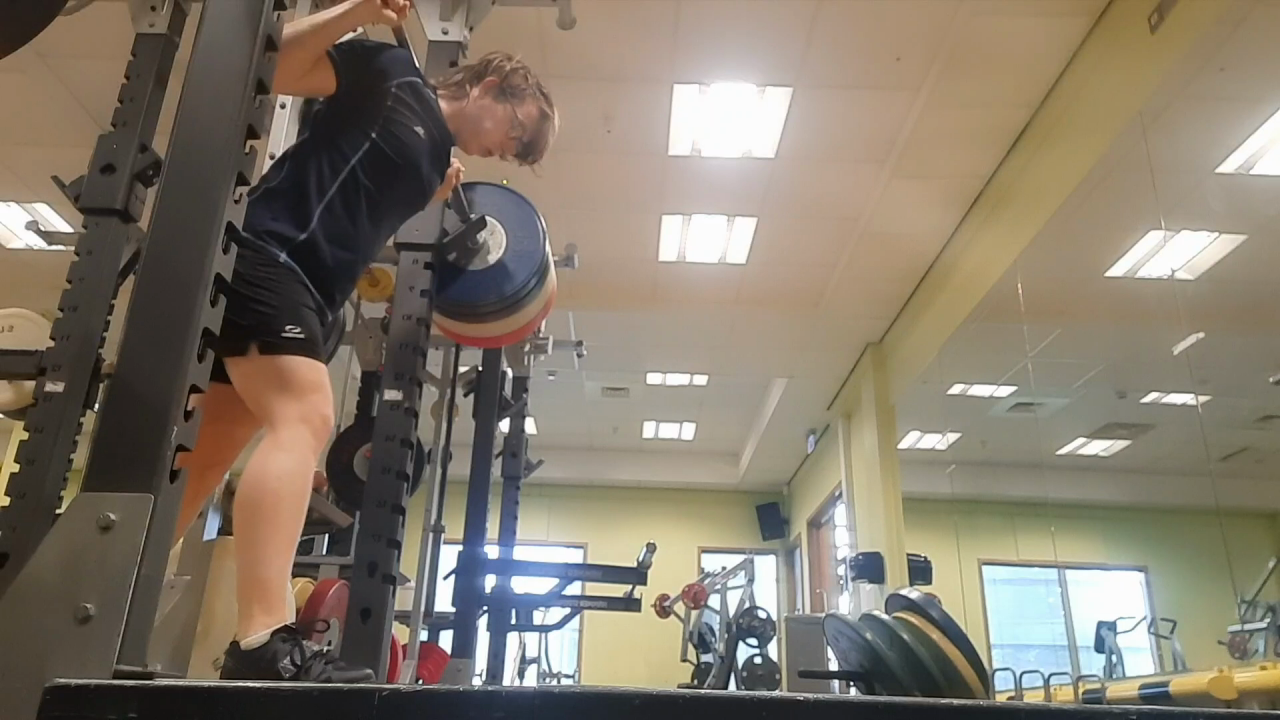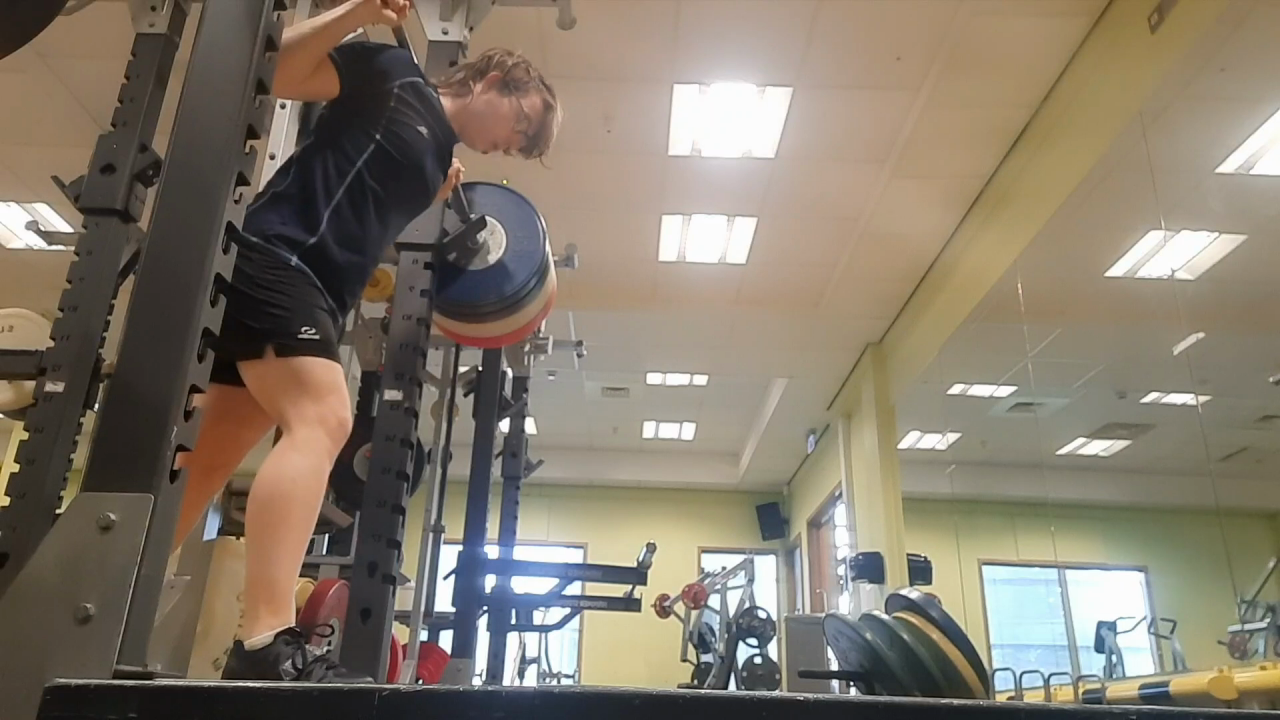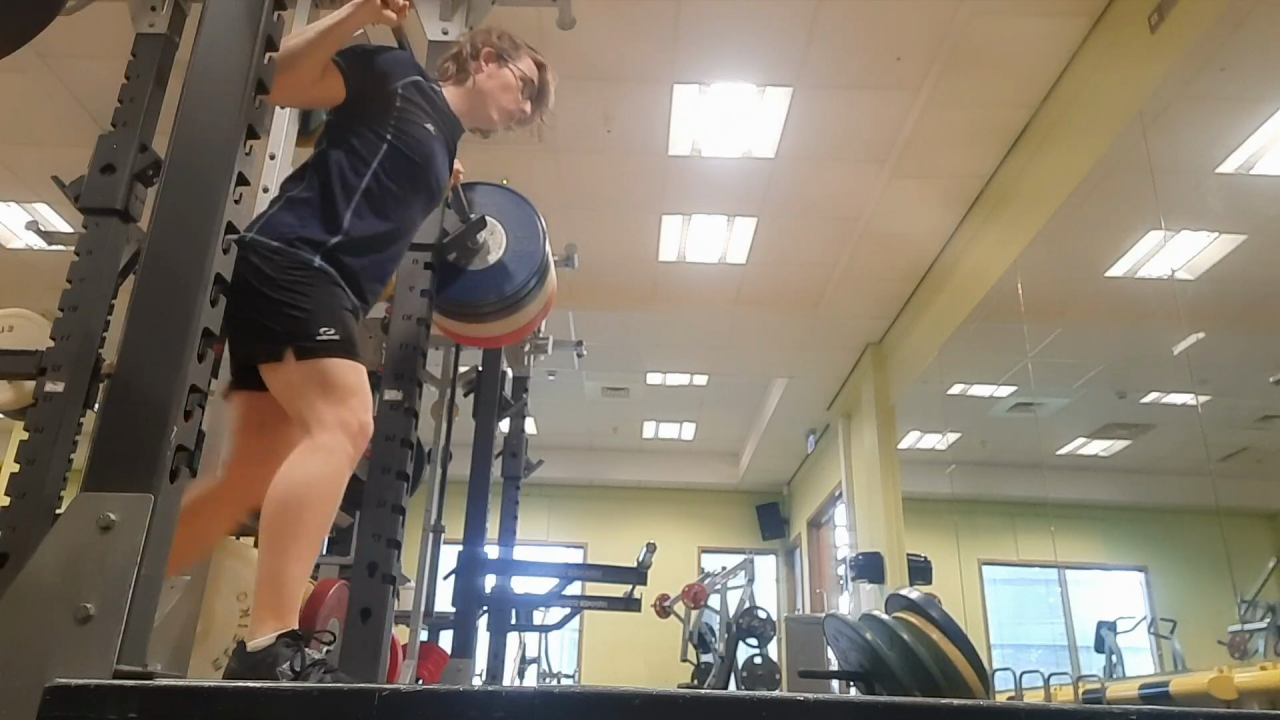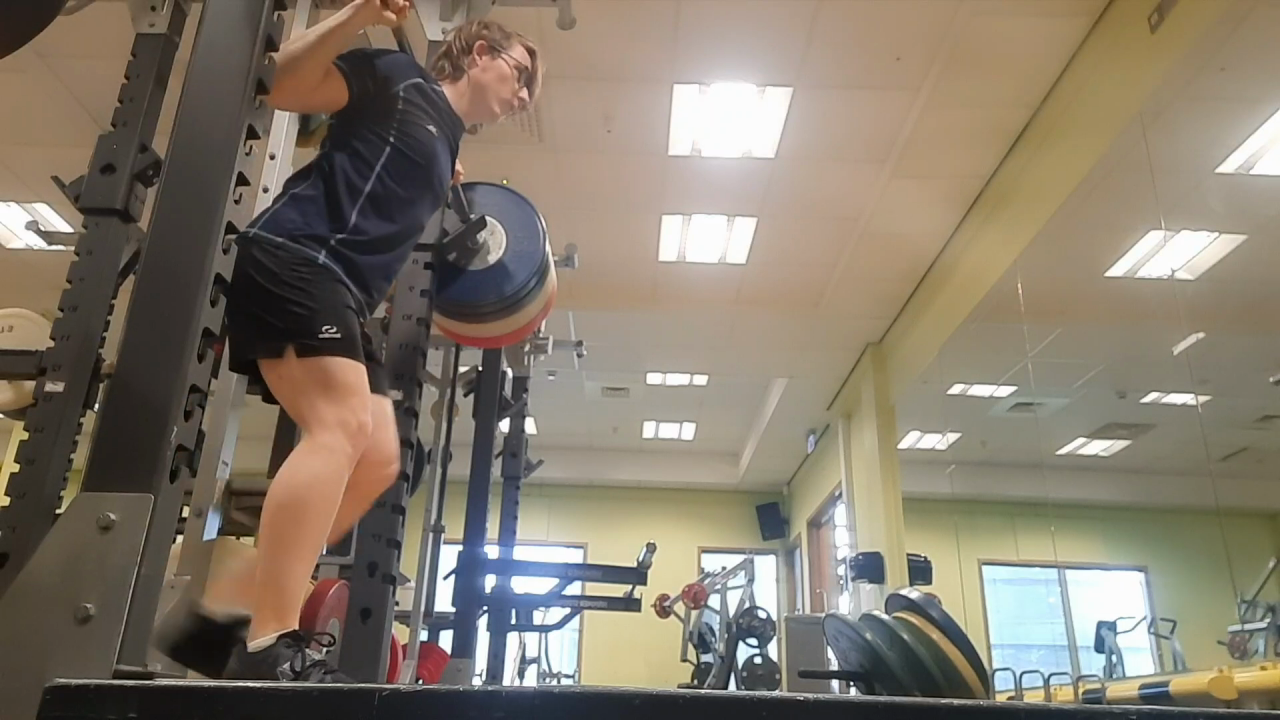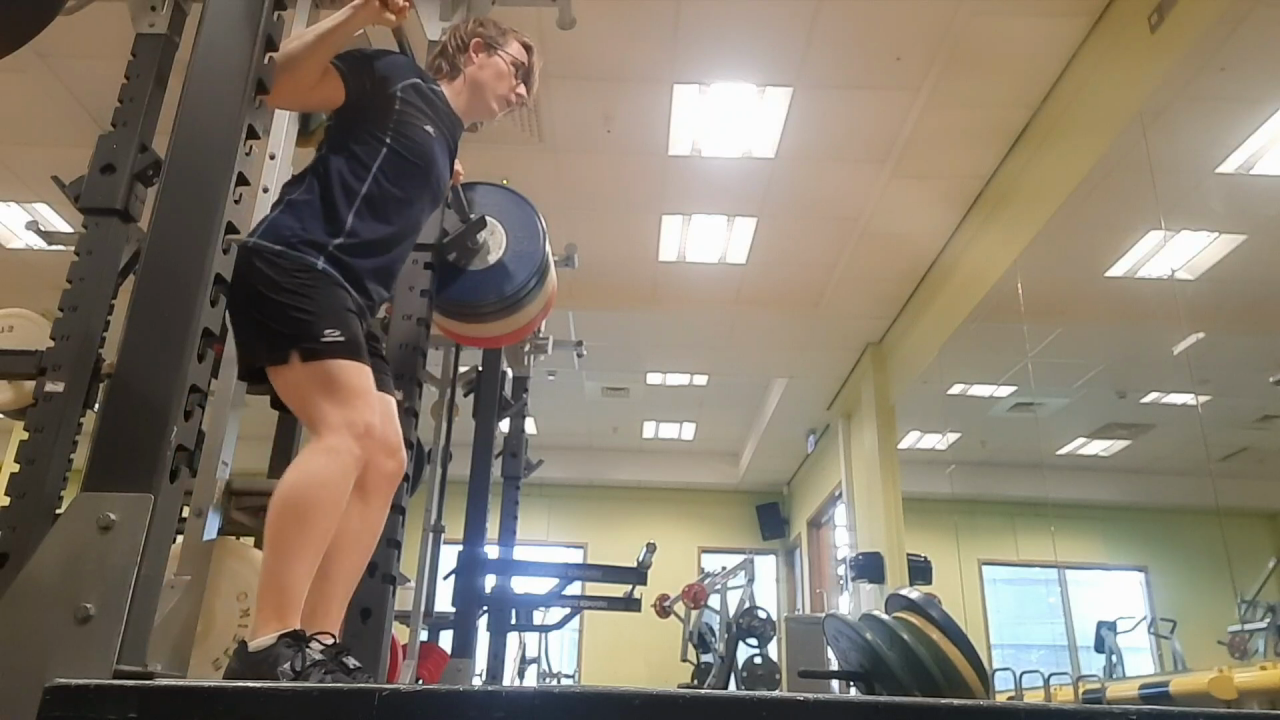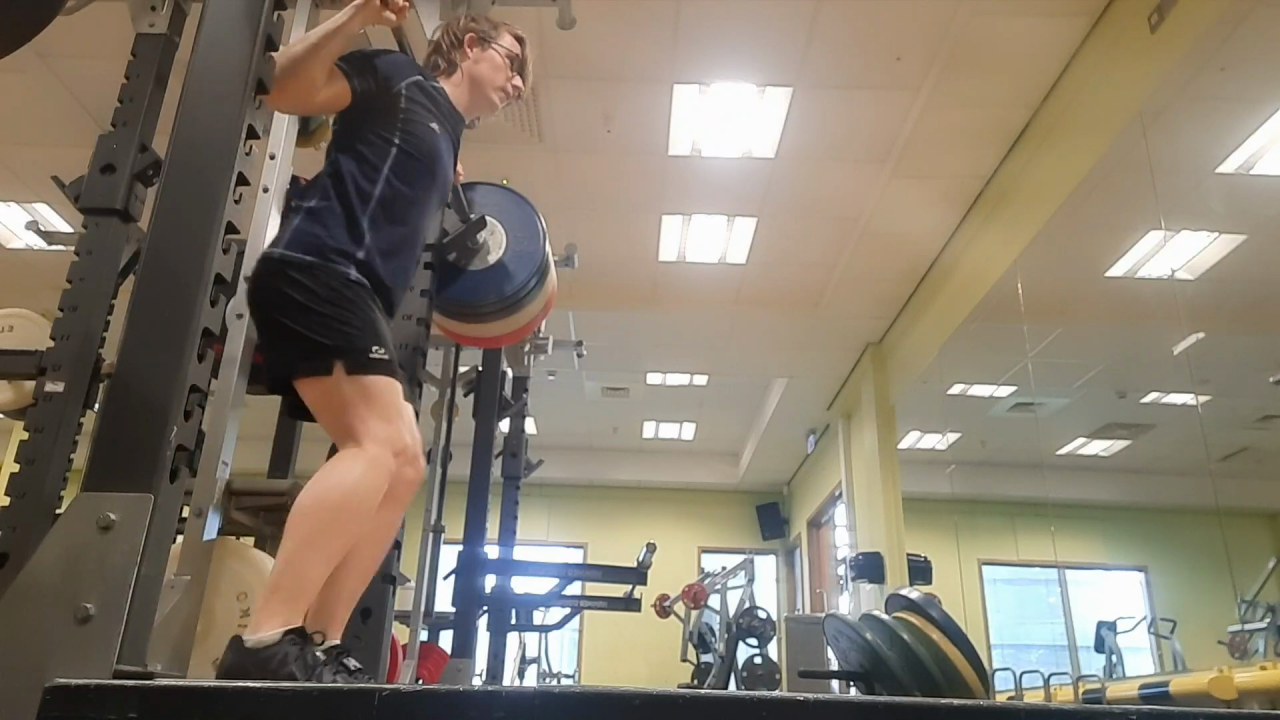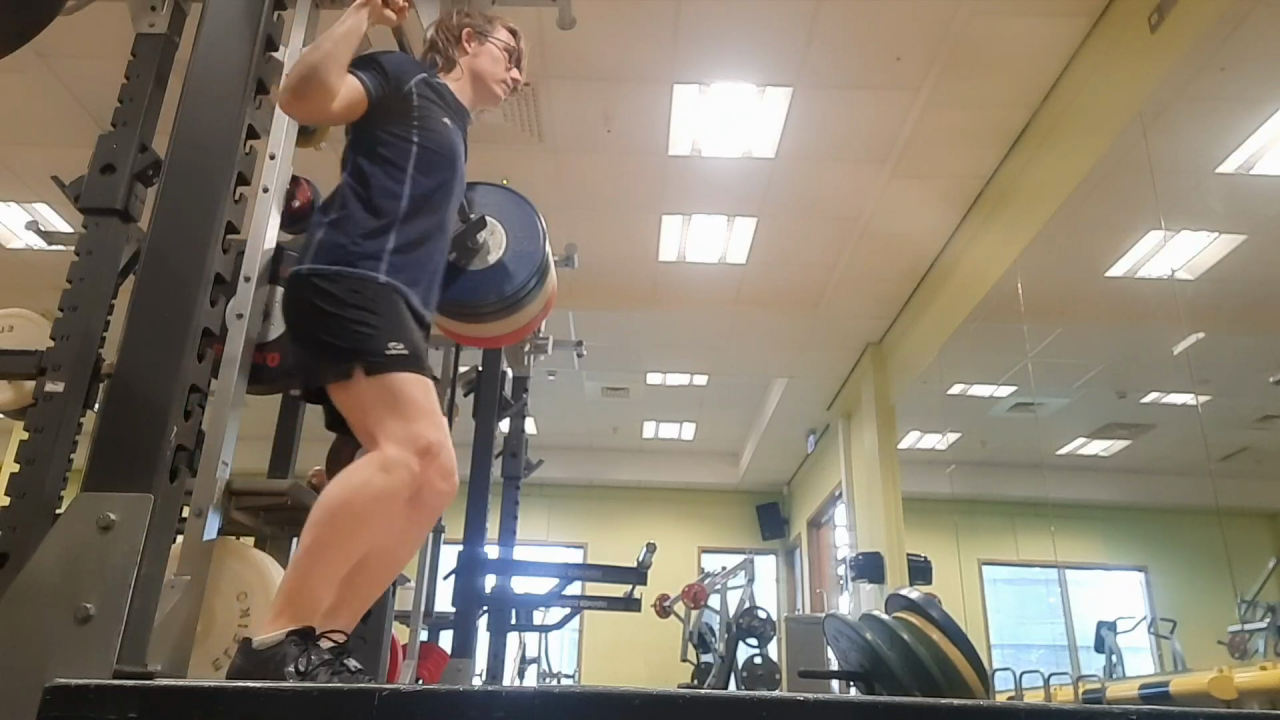
dt=0.2s
person 1, frame 1
left shoulder: (435, 160)
right shoulder: (390, 76)
right elbow: (272, 67)
left wrist: (434, 198)
left hip: (296, 286)
right hip: (260, 257)
left knee: (205, 456)
right knee: (303, 419)
right ankle: (263, 642)
person 1, frame 2
left shoulder: (440, 158)
right shoulder: (393, 77)
right elbow: (276, 72)
left wrist: (437, 198)
left hip: (305, 288)
right hip: (270, 260)
left knee: (208, 460)
right knee: (321, 421)
right ankle: (266, 645)
person 1, frame 3
left shoulder: (444, 150)
right shoulder: (396, 78)
right elbow: (281, 81)
left wrist: (440, 198)
left hip: (325, 287)
right hip: (288, 263)
left knee: (254, 473)
right knee: (344, 426)
right ankle: (269, 648)
person 1, frame 4
left shoulder: (445, 148)
right shoulder: (399, 79)
right elbow: (283, 84)
left wrist: (441, 195)
left hip: (335, 290)
right hip: (292, 262)
left knee: (376, 458)
right knee: (344, 428)
left ankle: (218, 611)
right ankle: (266, 646)
person 1, frame 5
left shoulder: (445, 143)
right shoulder: (396, 79)
right elbow: (280, 84)
left wrist: (442, 192)
left hip: (341, 295)
right hip: (295, 265)
left knee: (382, 461)
right knee: (348, 431)
left ankle: (316, 644)
right ankle: (268, 648)
person 1, frame 6
left shoulder: (446, 141)
right shoulder: (398, 79)
right elbow: (285, 87)
left wrist: (444, 195)
left hip: (352, 295)
right hip: (314, 273)
left knee: (401, 469)
right knee: (379, 445)
left ankle: (317, 646)
right ankle: (266, 641)
person 1, frame 7
left shoulder: (450, 132)
right shoulder: (405, 80)
right elbow: (303, 97)
left wrist: (453, 201)
left hip: (387, 301)
right hip: (349, 283)
left knee: (433, 477)
right knee: (409, 450)
left ankle: (323, 645)
right ankle: (275, 643)
